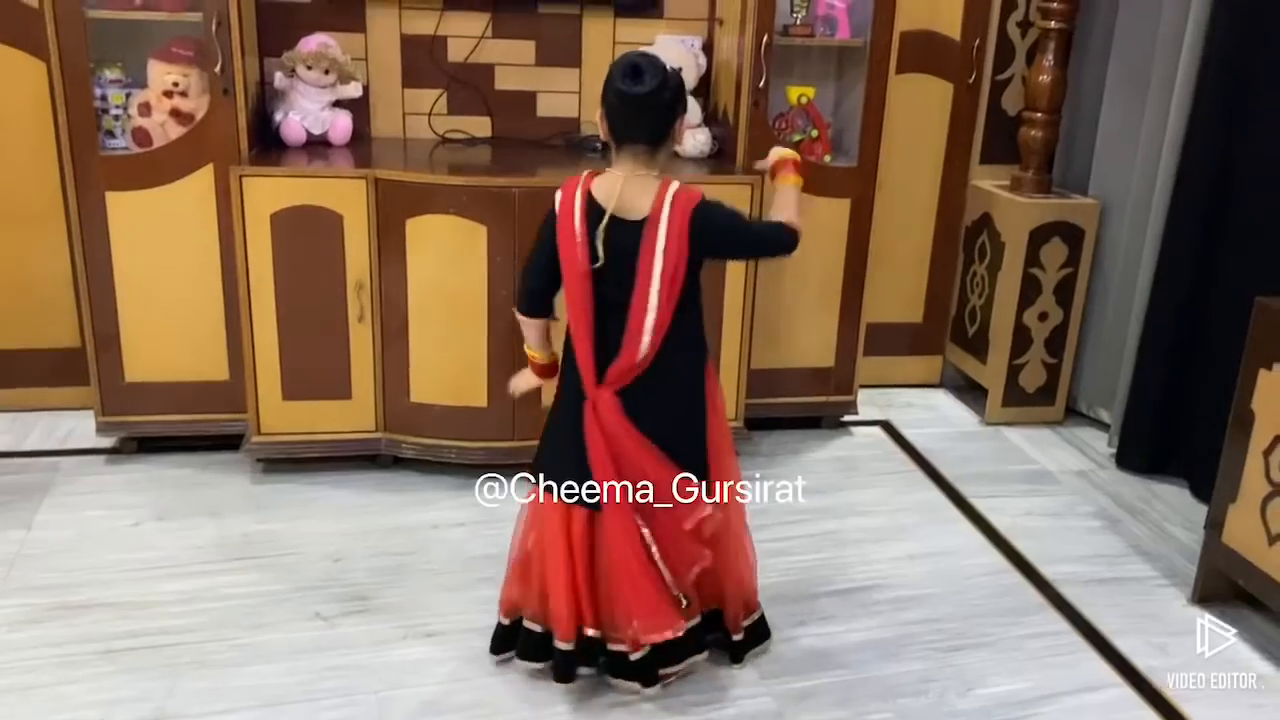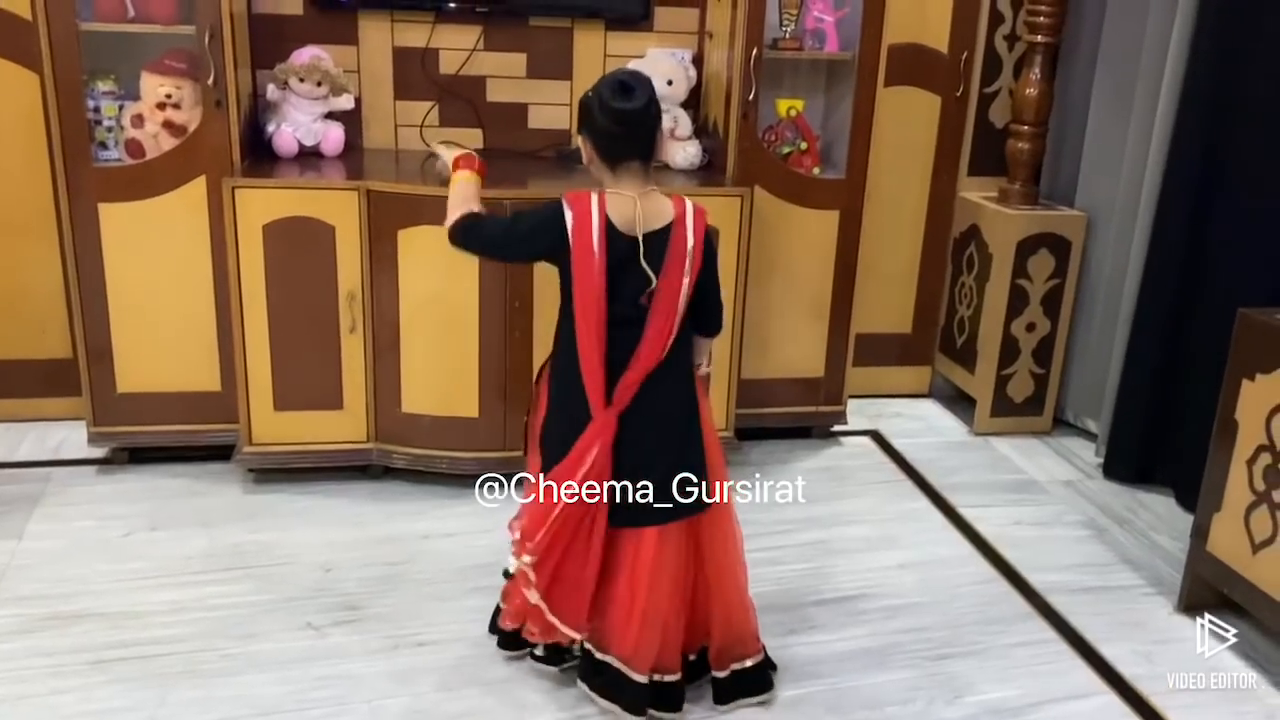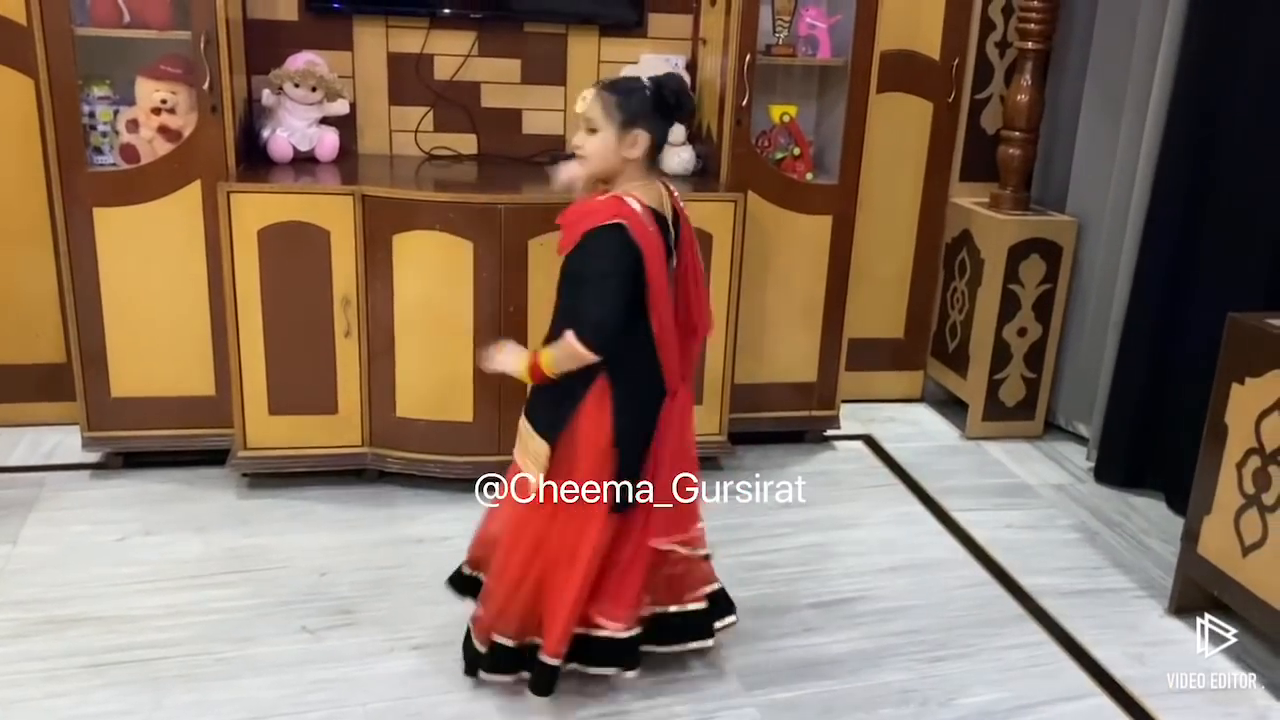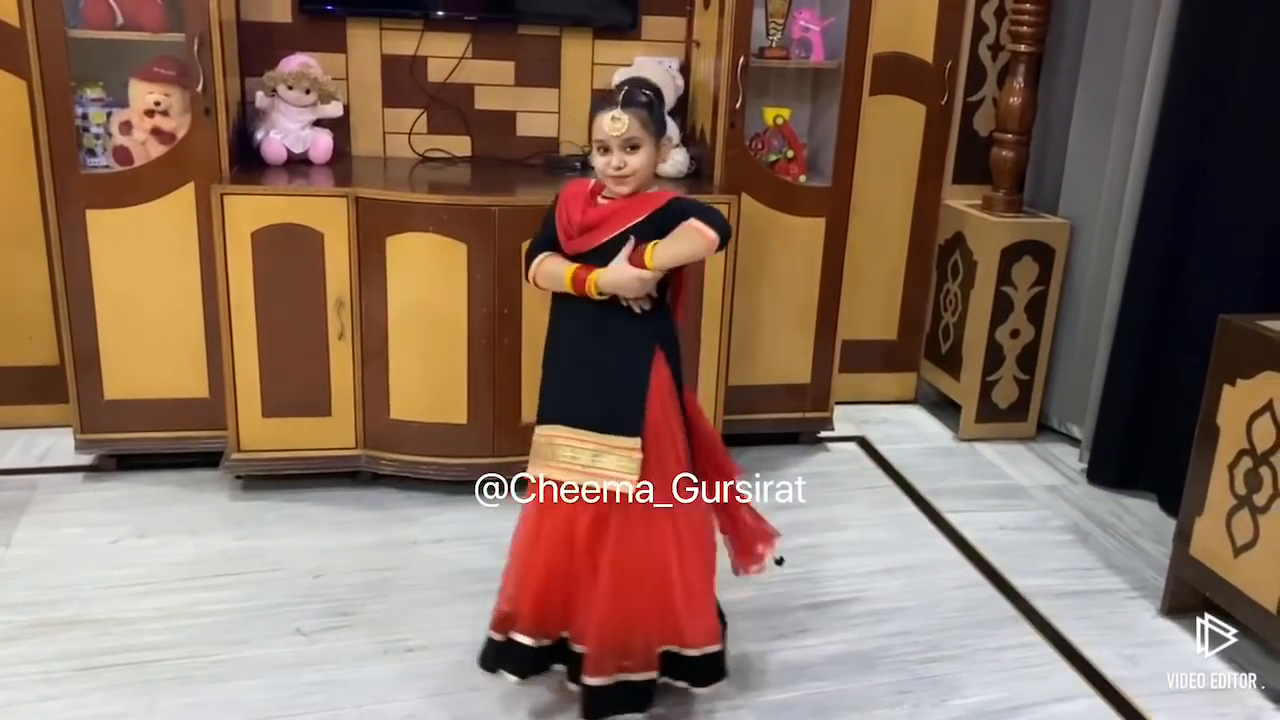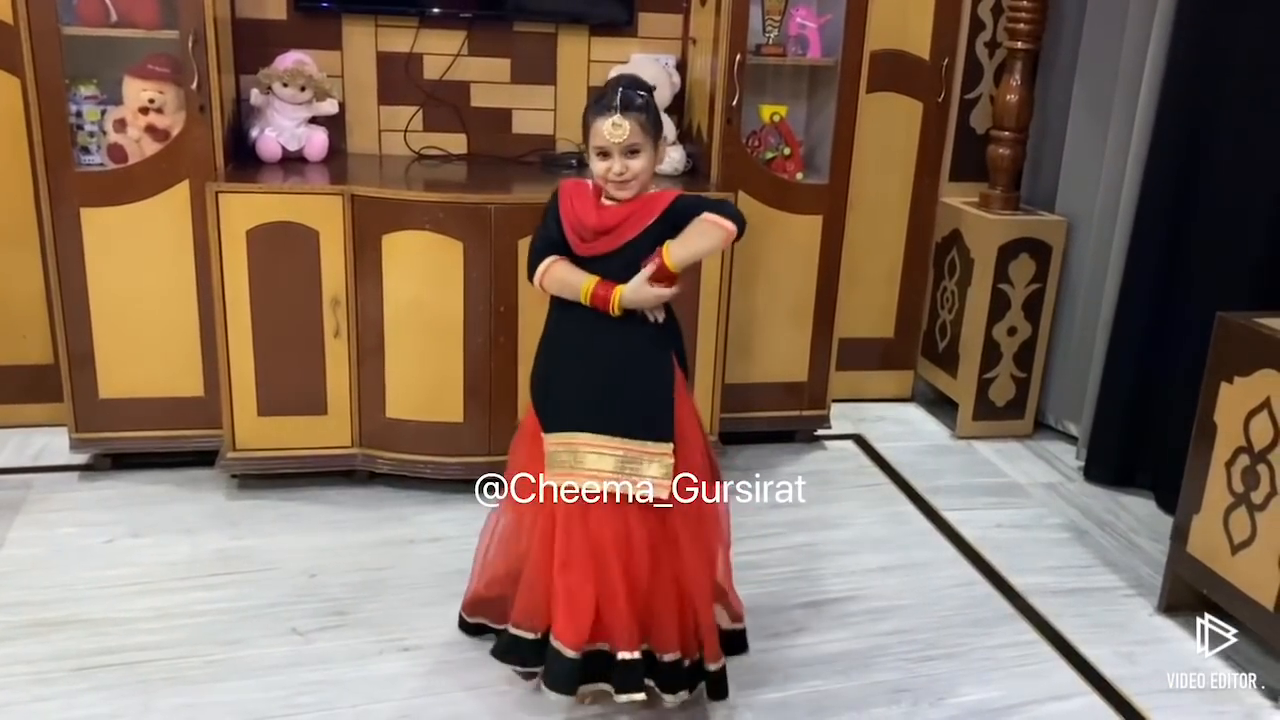
dt=0.5s
person 1, frame 1
left shoulder: (570, 201)
right shoulder: (689, 211)
left elbow: (534, 303)
right elbow: (781, 240)
left wrist: (538, 366)
right wrist: (787, 170)
left hip: (592, 393)
right hip: (673, 397)
left knee: (584, 514)
right knee: (681, 512)
left ankle: (576, 630)
right ankle: (680, 627)
person 1, frame 2
left shoulder: (568, 220)
right shoulder: (692, 225)
left elbow: (466, 233)
right elbow: (707, 323)
left wrist: (463, 168)
right wrist: (700, 358)
left hip: (579, 409)
right hip: (663, 415)
left knee: (570, 522)
right knee: (663, 530)
left ankle: (553, 628)
right ankle: (653, 657)
person 1, frame 3
left shoulder: (615, 228)
right shoulder: (650, 205)
left elbow: (589, 332)
left wrist: (530, 364)
right wrist: (591, 180)
left hip: (597, 400)
right hip: (637, 395)
left knee: (570, 523)
right knee: (633, 514)
left ankle: (543, 639)
right ankle: (630, 623)
person 1, frame 4
left shoulder: (669, 211)
right shoulder: (573, 199)
left elbow: (712, 229)
right elbow: (537, 264)
left wrist: (639, 265)
right wrist: (600, 280)
left hip: (638, 381)
right hip: (573, 377)
left knee: (637, 518)
right knee: (570, 511)
left ankle: (639, 650)
right ankle: (571, 628)
person 1, frame 5
left shoulder: (671, 208)
right shoulder: (567, 201)
left elbow: (726, 222)
right elbow: (542, 269)
left wrist: (656, 276)
right wrist: (617, 296)
left hip: (643, 390)
right hip: (569, 384)
left knee: (645, 522)
right knee: (566, 516)
left ankle: (658, 644)
right ankle: (572, 637)
